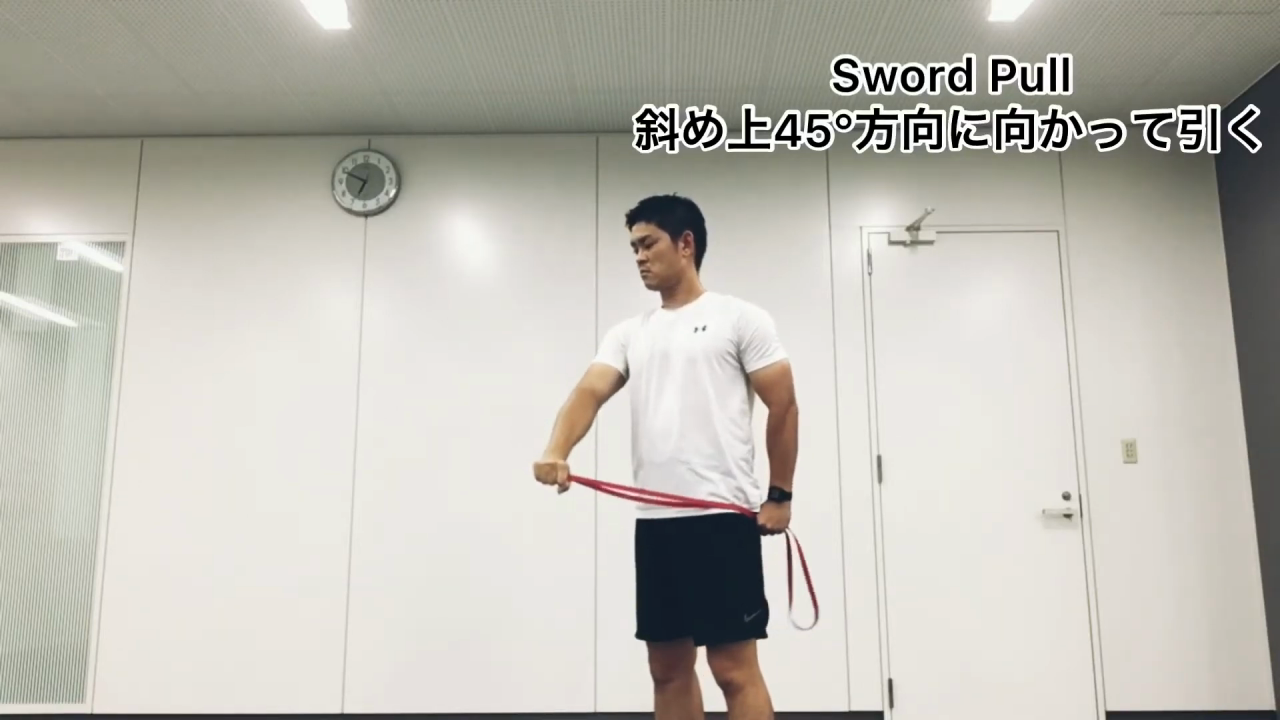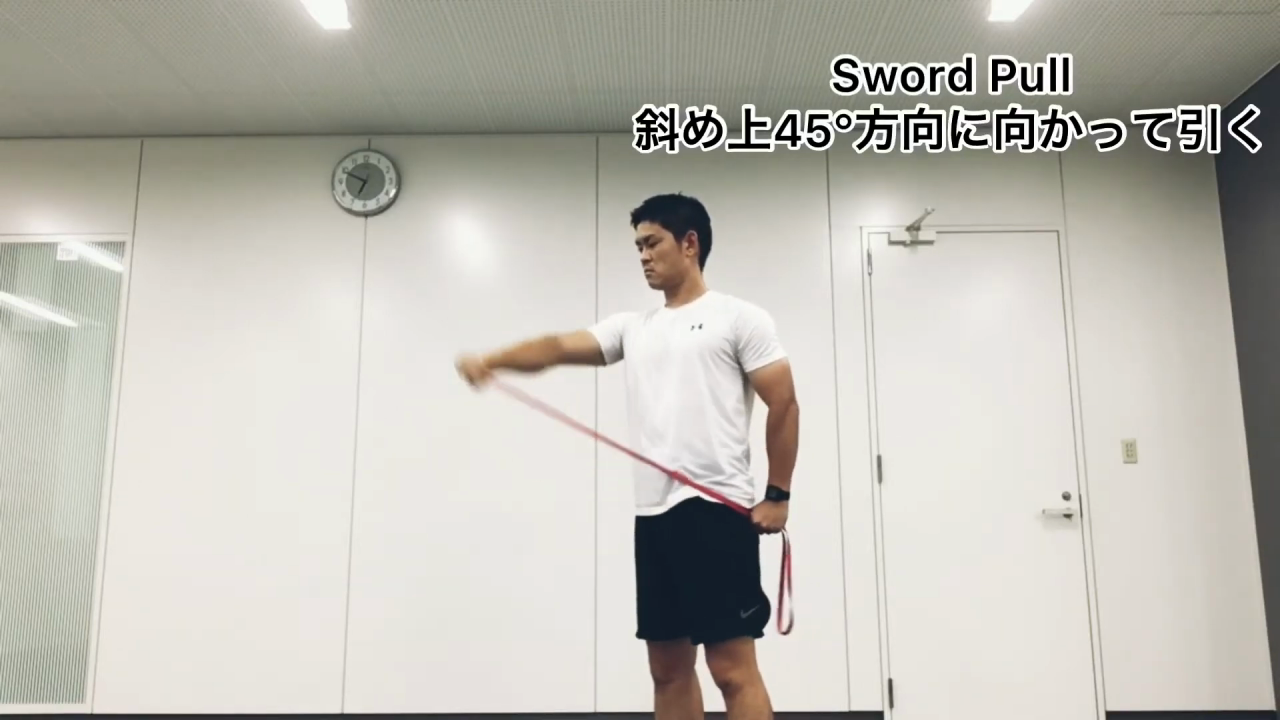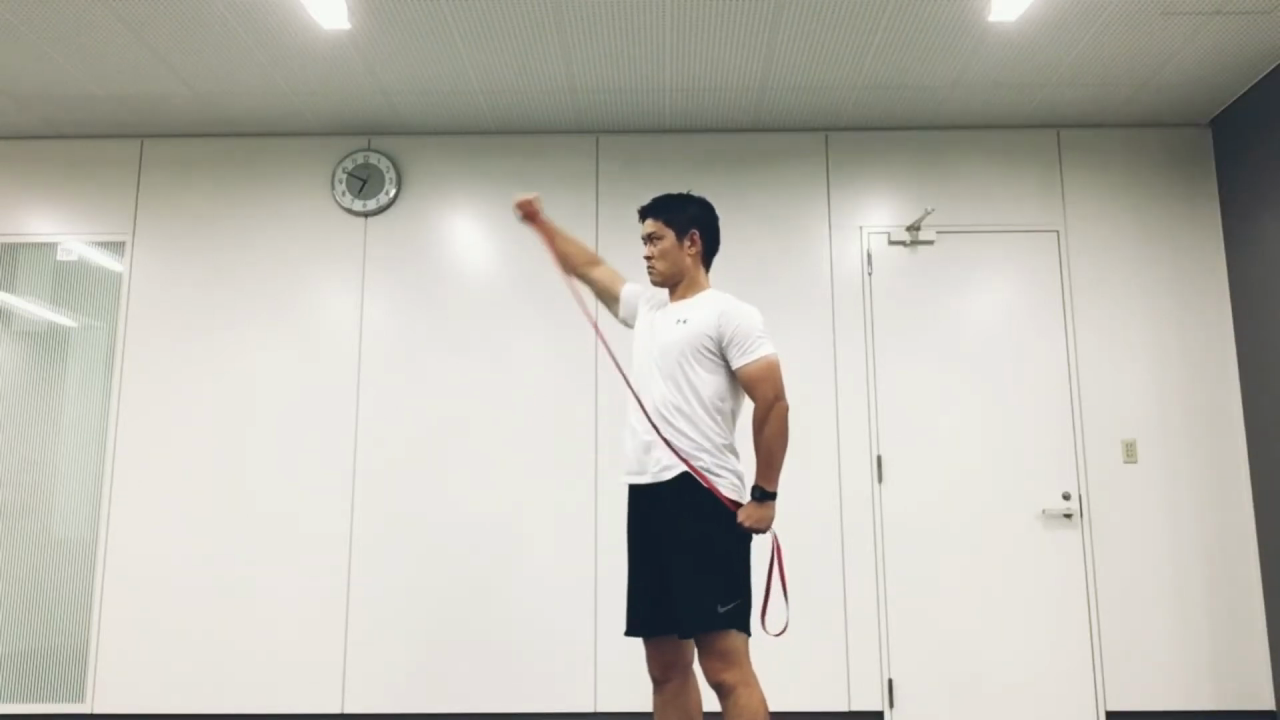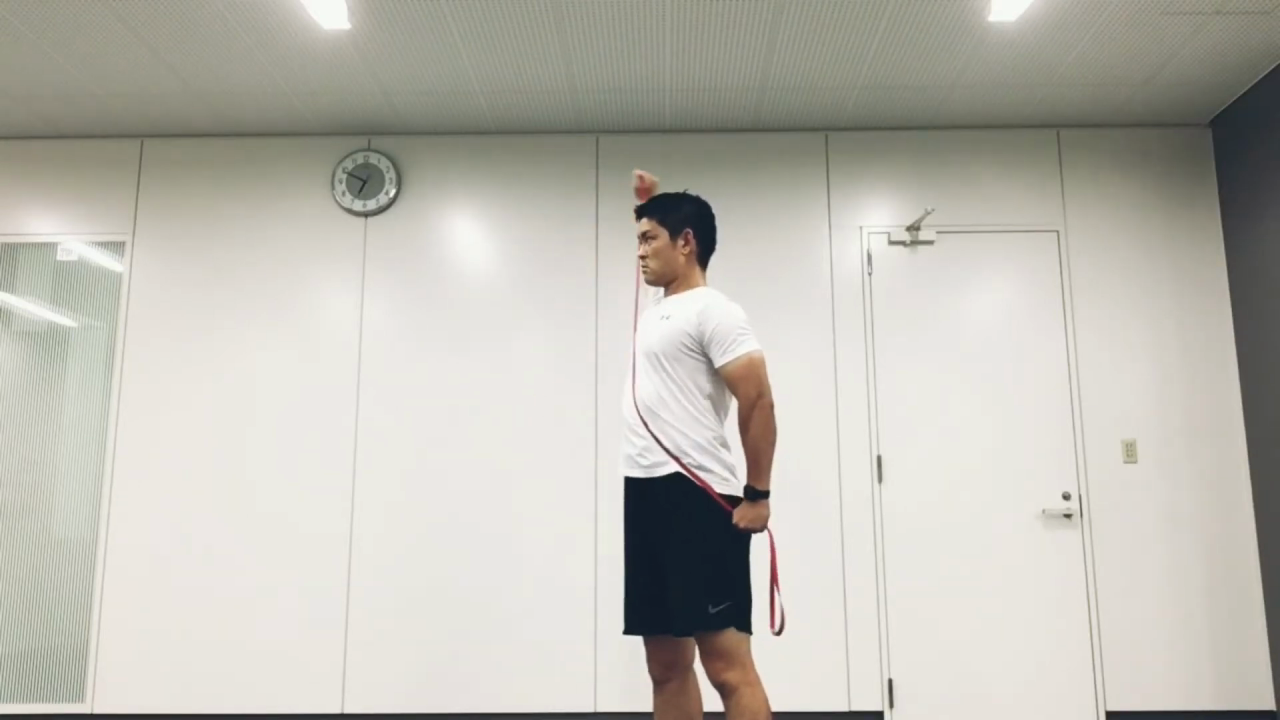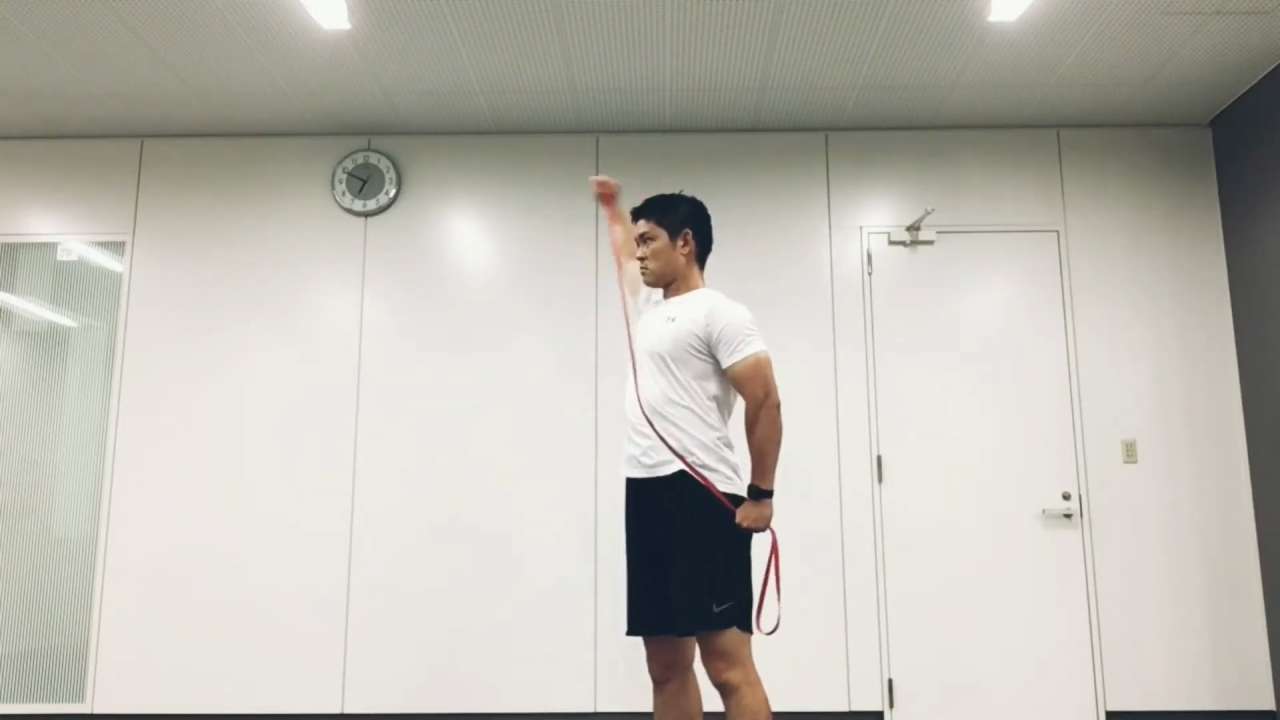
dt=0.4s
person 1, frame 1
left shoulder: (739, 318)
right shoulder: (629, 333)
left elbow: (784, 408)
right elbow: (588, 393)
left wrist: (780, 496)
right wrist: (556, 452)
left hip: (722, 516)
right hip: (655, 520)
left knee: (734, 668)
right knee: (668, 667)
person 1, frame 2
left shoulder: (739, 318)
right shoulder: (634, 327)
left elbow: (785, 406)
right elbow: (558, 347)
left wrist: (777, 495)
right wrist: (493, 359)
left hip: (716, 512)
right hip: (654, 514)
left knee: (733, 667)
right knee: (669, 666)
person 1, frame 3
left shoulder: (727, 314)
right shoulder: (647, 308)
left elbow: (772, 404)
right elbow: (588, 266)
left wrist: (764, 495)
right wrist: (541, 221)
left hip: (701, 502)
right hip: (649, 498)
left knee: (726, 662)
right knee: (666, 662)
person 1, frame 4
left shoulder: (712, 311)
right shoulder: (662, 307)
left elbow: (758, 402)
right elbow: (656, 256)
left wrist: (757, 495)
right wrist: (645, 200)
left hip: (697, 500)
right hip: (646, 498)
left knee: (726, 663)
right knee: (667, 664)
person 1, frame 5
left shoulder: (716, 312)
right shoulder: (653, 305)
left elbow: (765, 402)
right elbow: (625, 255)
left wrist: (759, 495)
right wrist: (611, 205)
left hip: (698, 497)
right hip: (646, 496)
left knee: (728, 662)
right knee: (667, 663)
